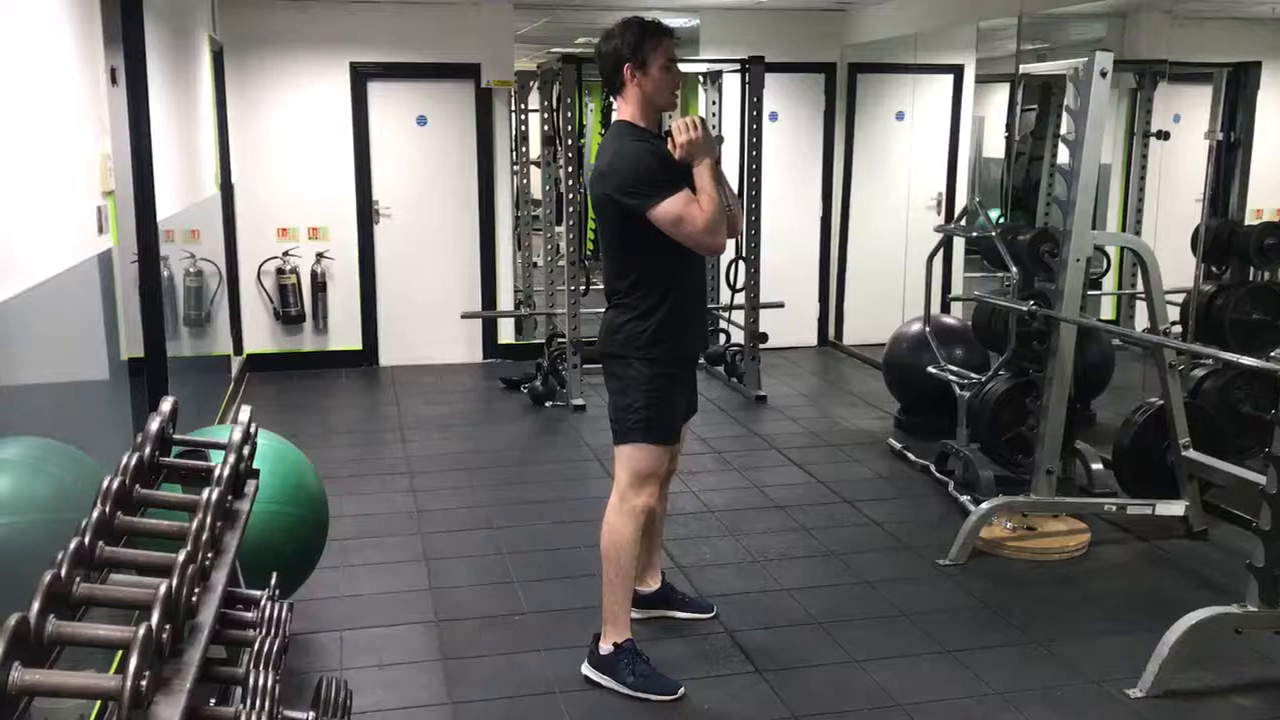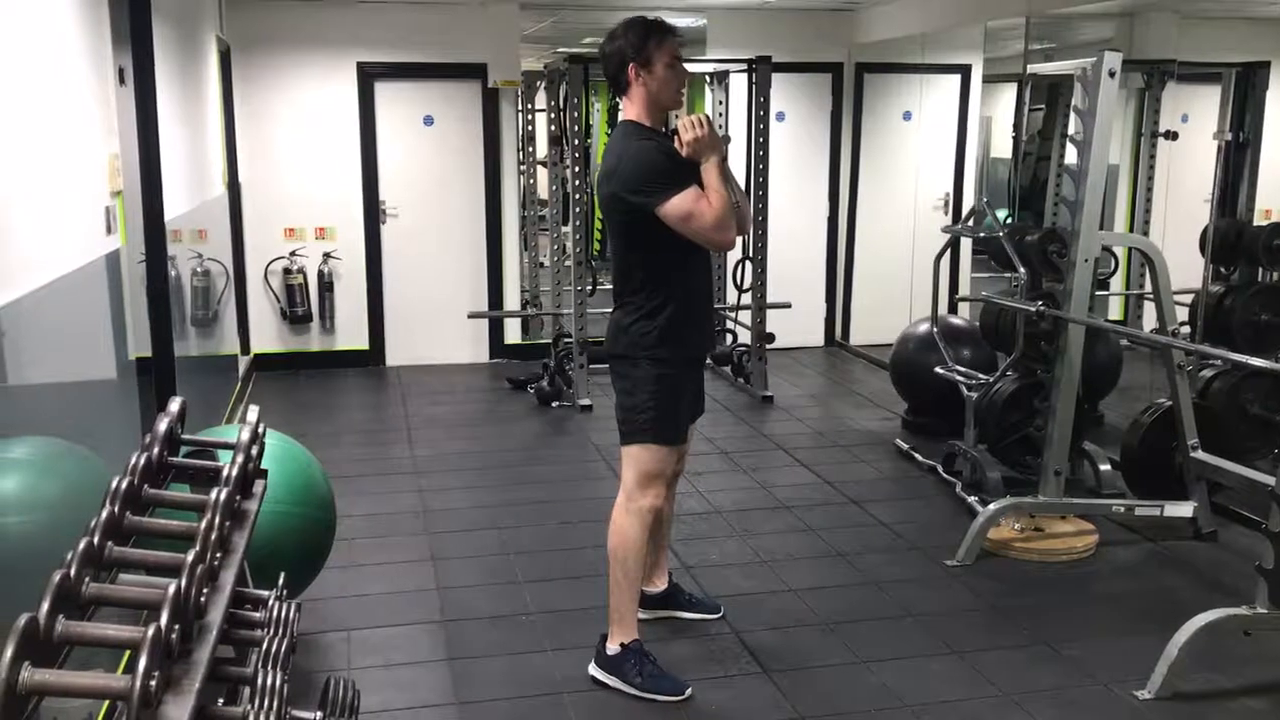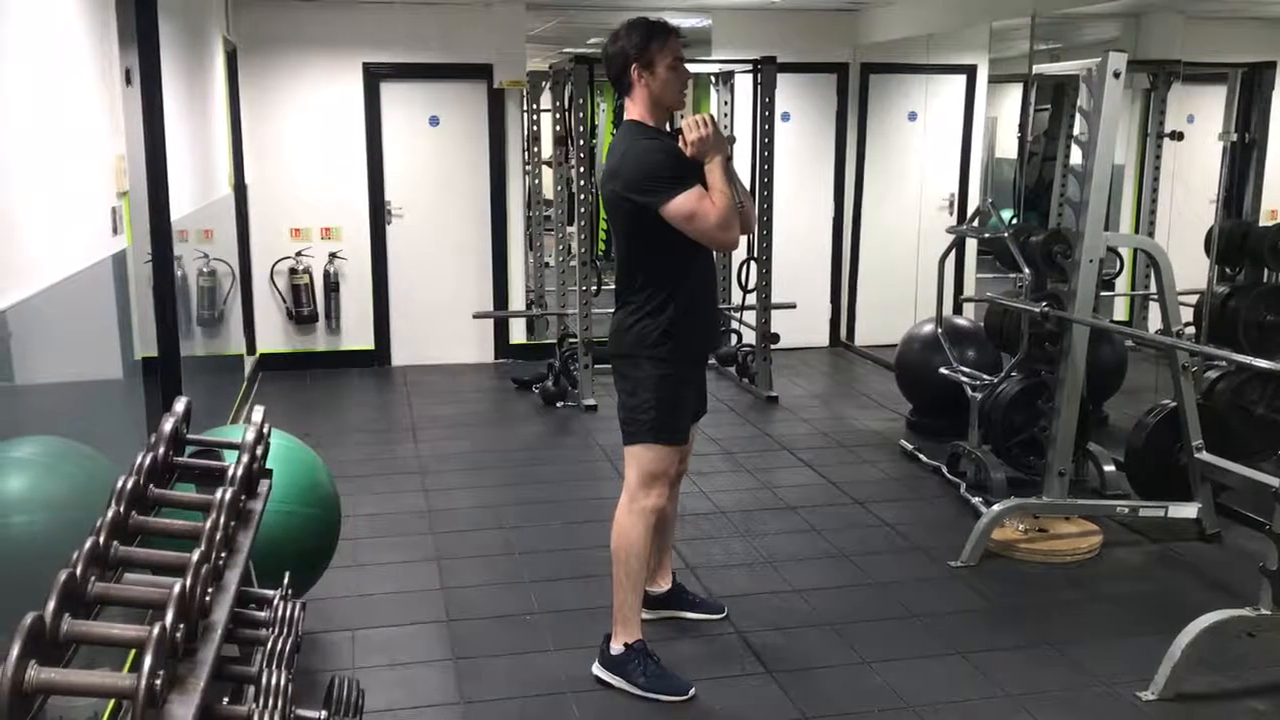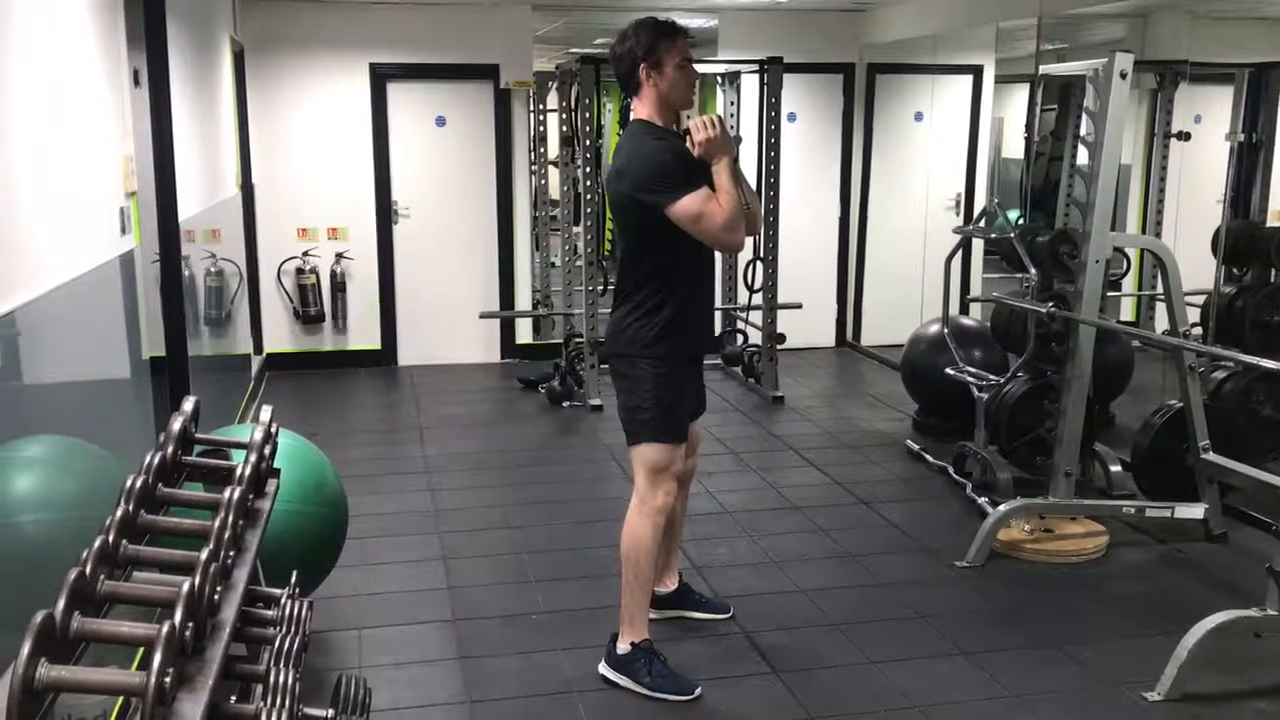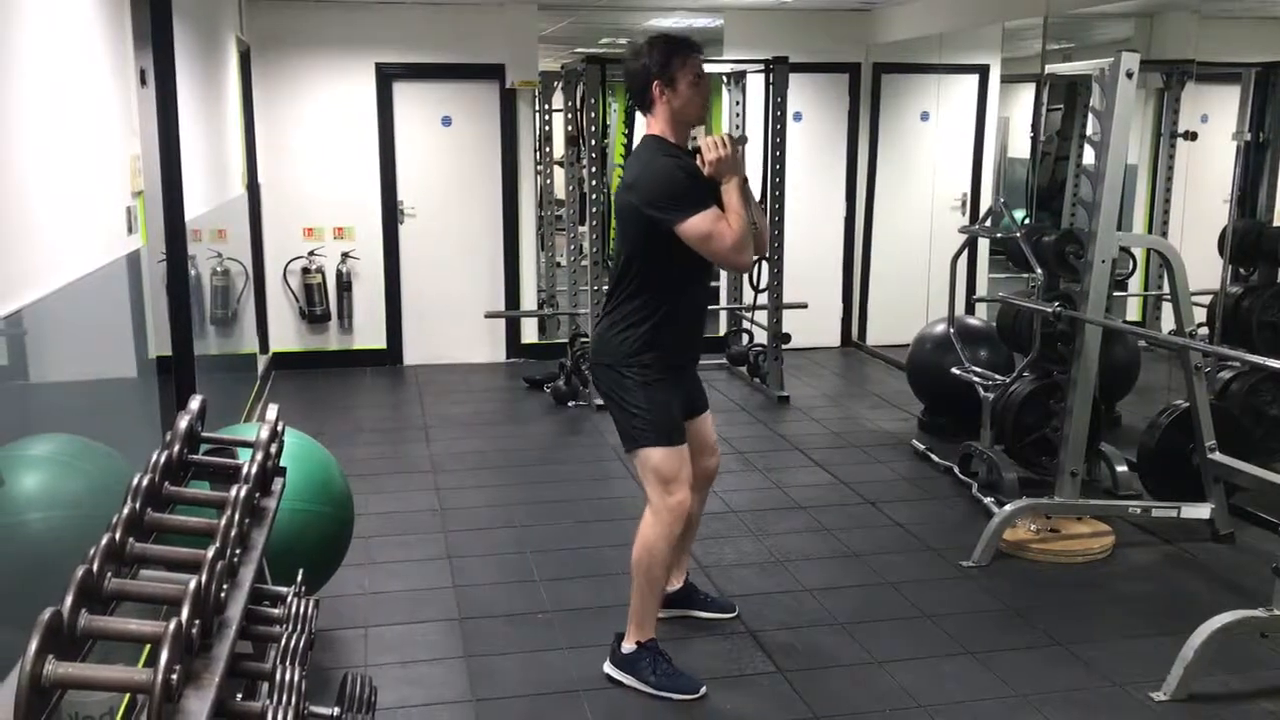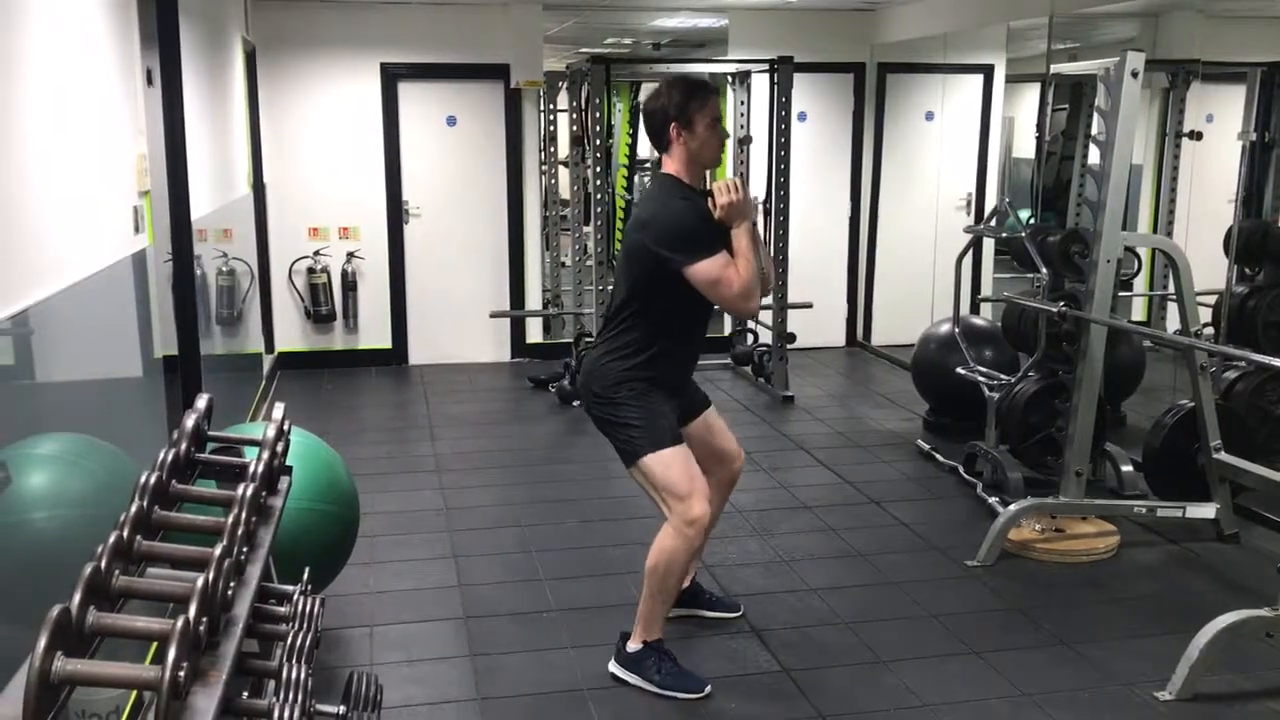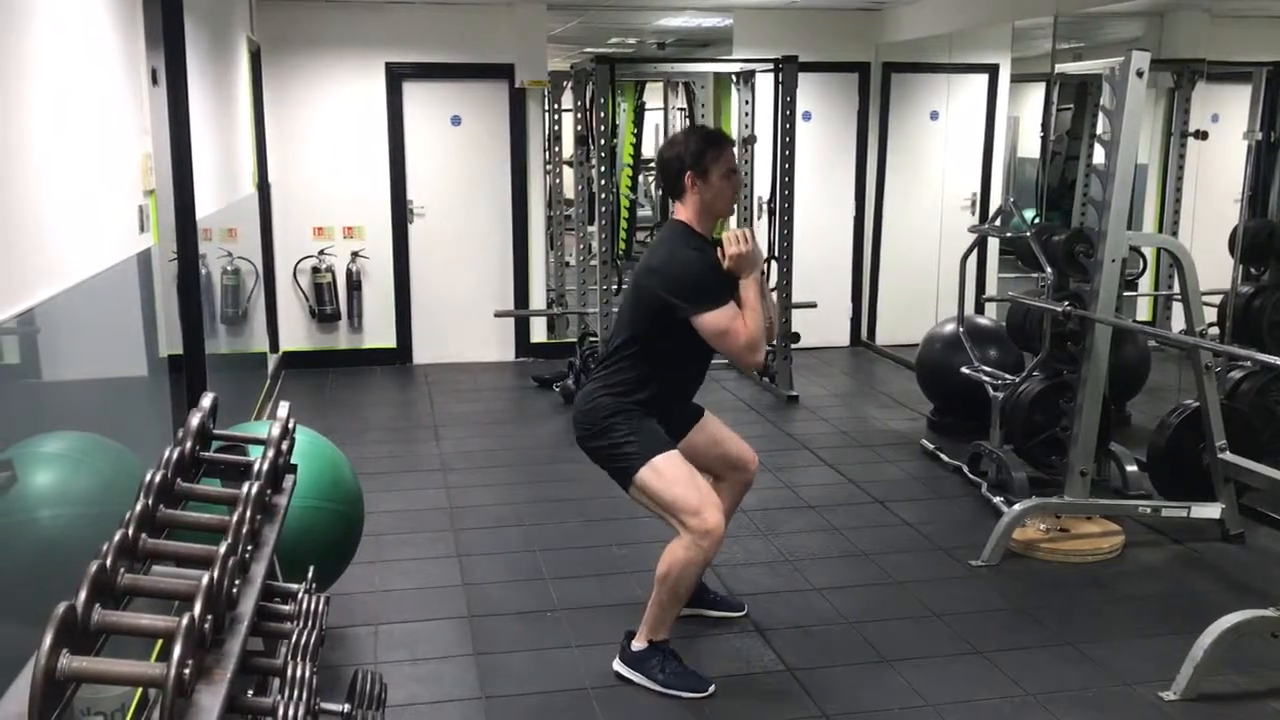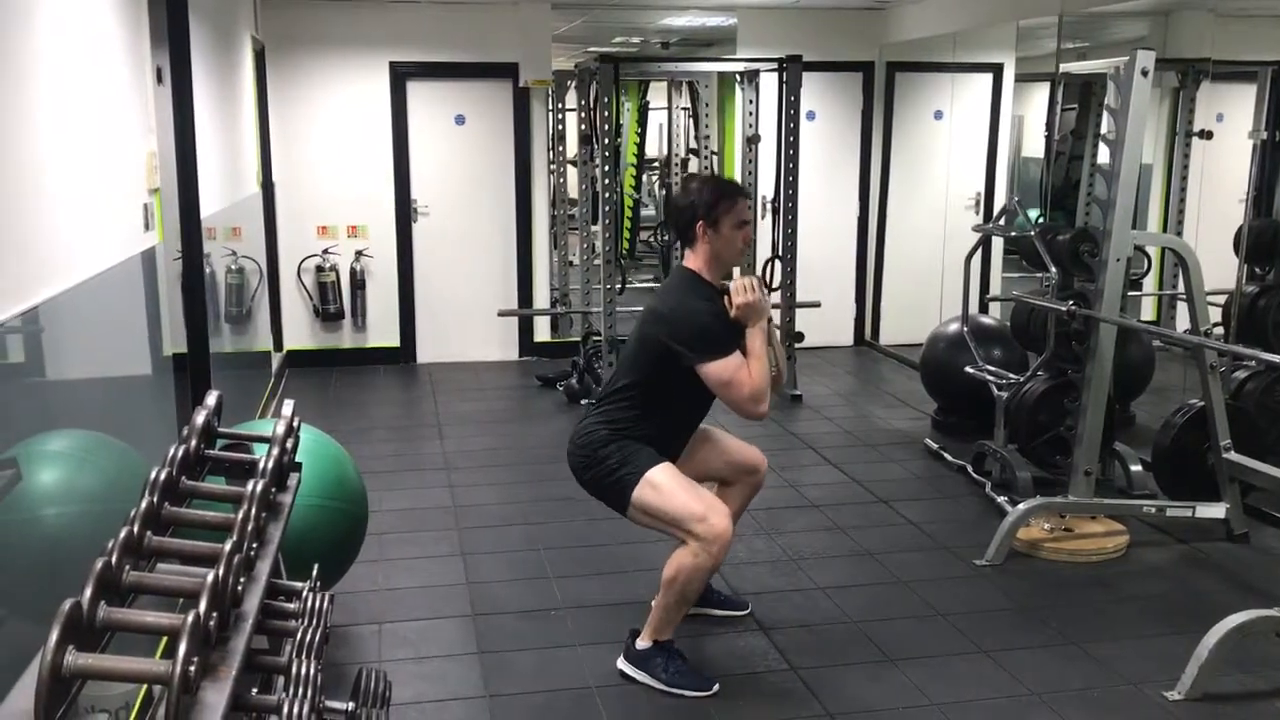
dt=0.5s
person 1, frame 1
left shoulder: (658, 146)
right shoulder: (629, 157)
left elbow: (731, 223)
right elbow: (708, 235)
left wrist: (704, 163)
right wrist: (703, 164)
left hip: (669, 340)
right hip: (643, 347)
left knee: (660, 473)
right knee: (636, 491)
left ankle: (648, 587)
right ankle: (611, 648)
person 1, frame 2
left shoulder: (666, 145)
right shoulder: (637, 156)
left elbow: (738, 222)
right elbow: (719, 232)
left wrist: (713, 160)
right wrist: (710, 160)
left hip: (677, 339)
right hip: (650, 346)
left knee: (668, 473)
right knee: (643, 492)
left ankle: (656, 587)
right ankle: (618, 648)
person 1, frame 3
left shoulder: (669, 146)
right shoulder: (641, 157)
left elbow: (744, 221)
right elbow: (721, 231)
left wrist: (717, 160)
right wrist: (713, 160)
left hip: (679, 339)
right hip: (653, 346)
left knee: (671, 474)
right knee: (647, 490)
left ankle: (660, 587)
right ankle: (622, 649)
person 1, frame 4
left shoulder: (675, 145)
right shoulder: (647, 155)
left elbow: (750, 222)
right elbow: (727, 233)
left wrist: (724, 161)
right wrist: (719, 161)
left hip: (675, 341)
right hip: (648, 348)
left knee: (682, 470)
right knee: (657, 491)
left ankle: (666, 588)
right ankle: (628, 649)
person 1, frame 5
left shoulder: (684, 163)
right shoulder: (659, 173)
left elbow: (756, 243)
right elbow: (735, 254)
left wrist: (732, 181)
right wrist: (730, 181)
left hip: (666, 350)
right hip: (634, 358)
left knee: (703, 467)
right knee: (673, 497)
left ankle: (674, 587)
right ankle: (634, 649)
person 1, frame 6
left shoulder: (697, 202)
right shoulder: (671, 213)
left elbow: (760, 287)
right elbow: (744, 302)
left wrist: (741, 223)
right wrist: (740, 225)
left hip: (660, 372)
right hip: (621, 383)
left knee: (727, 463)
right knee: (692, 509)
left ankle: (679, 587)
right ankle: (638, 649)
person 1, frame 7
left shoulder: (701, 248)
right shoulder: (681, 262)
left elbow: (762, 333)
right elbow: (749, 353)
left wrist: (748, 273)
right wrist: (747, 275)
left hip: (656, 401)
right hip: (614, 414)
left knee: (741, 466)
right knee: (704, 523)
left ankle: (685, 586)
right ankle: (643, 649)
person 1, frame 8
left shoulder: (706, 295)
right shoulder: (690, 310)
left elbow: (766, 380)
right elbow: (755, 403)
left wrist: (755, 323)
right wrist: (755, 325)
left hip: (651, 434)
right hip: (606, 448)
left knee: (750, 467)
right knee: (712, 527)
left ankle: (689, 585)
right ankle: (647, 649)
